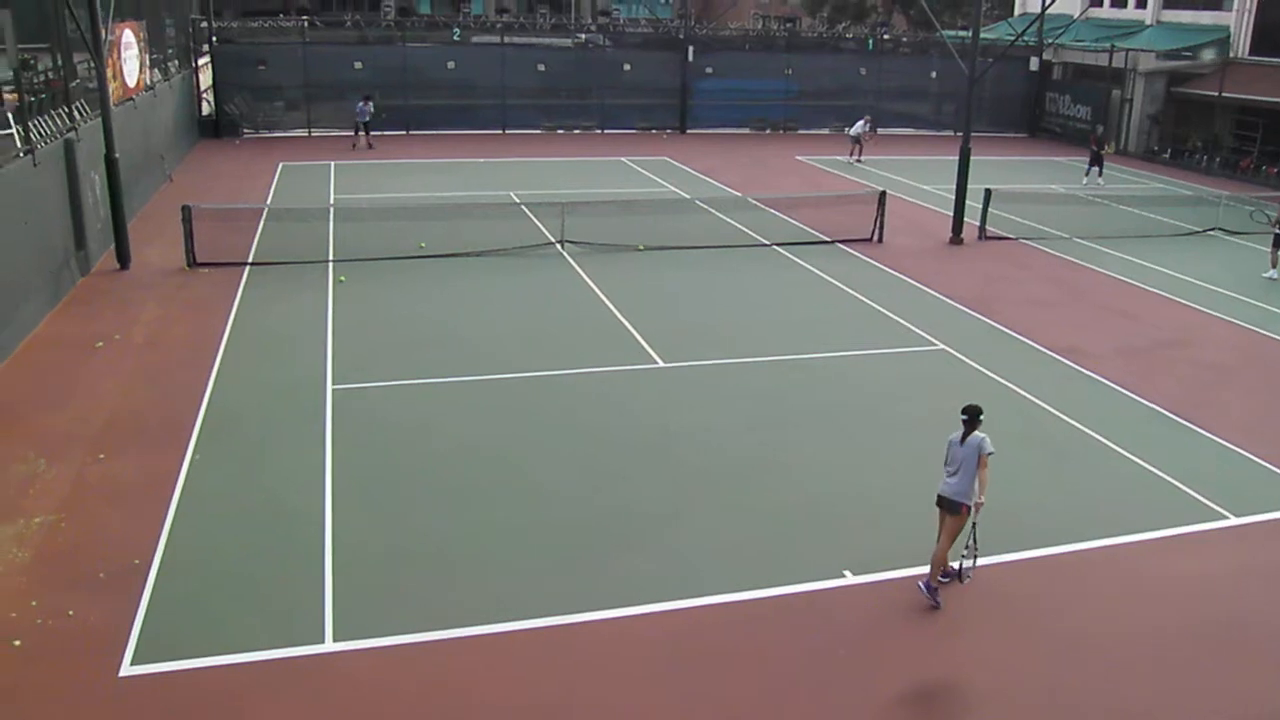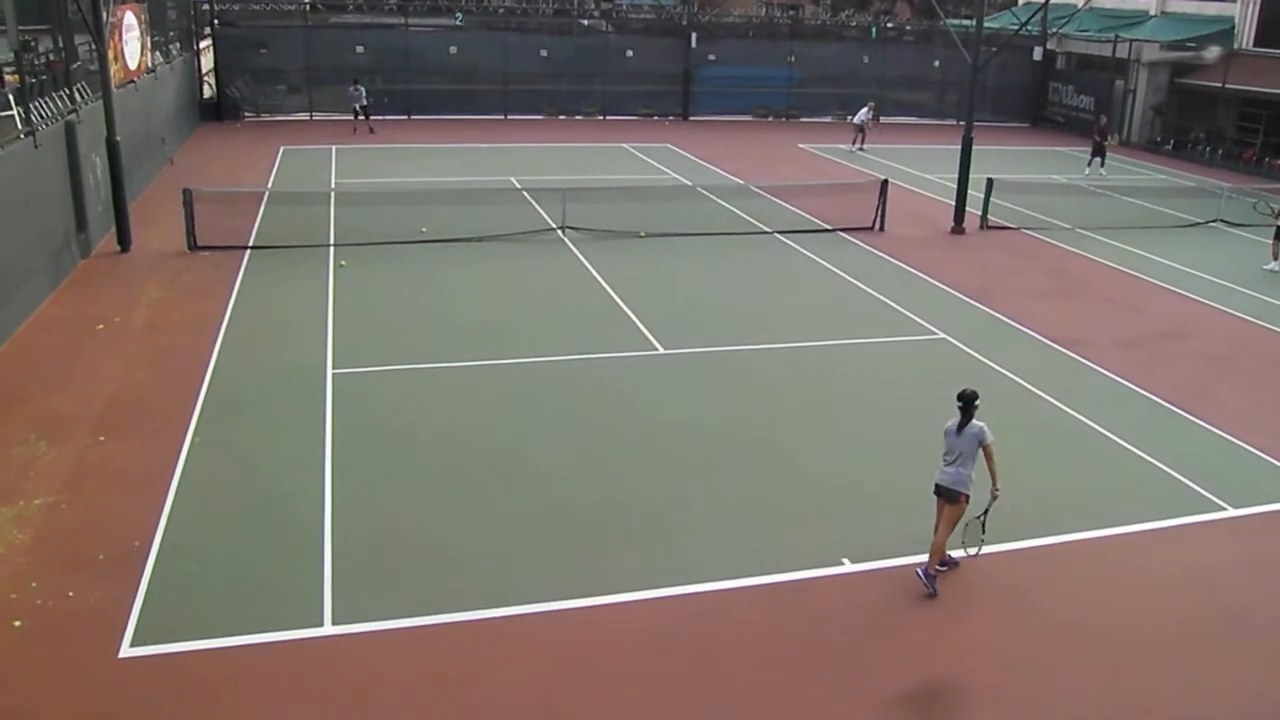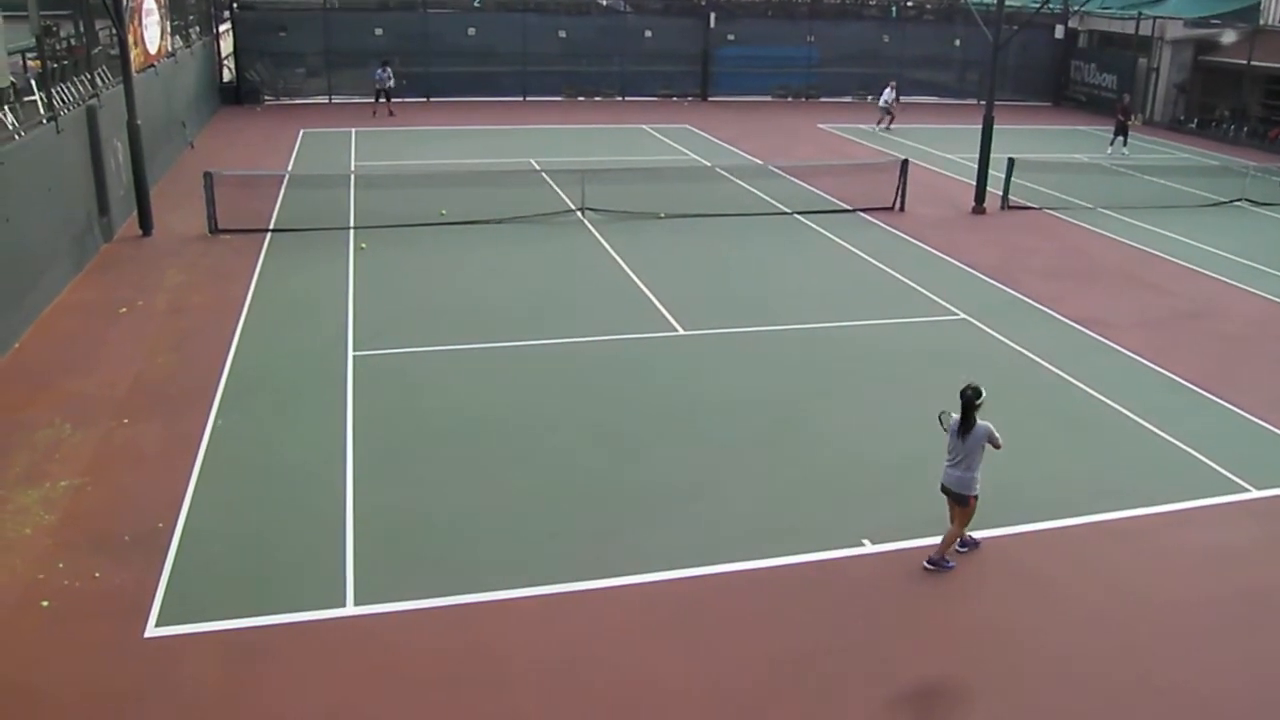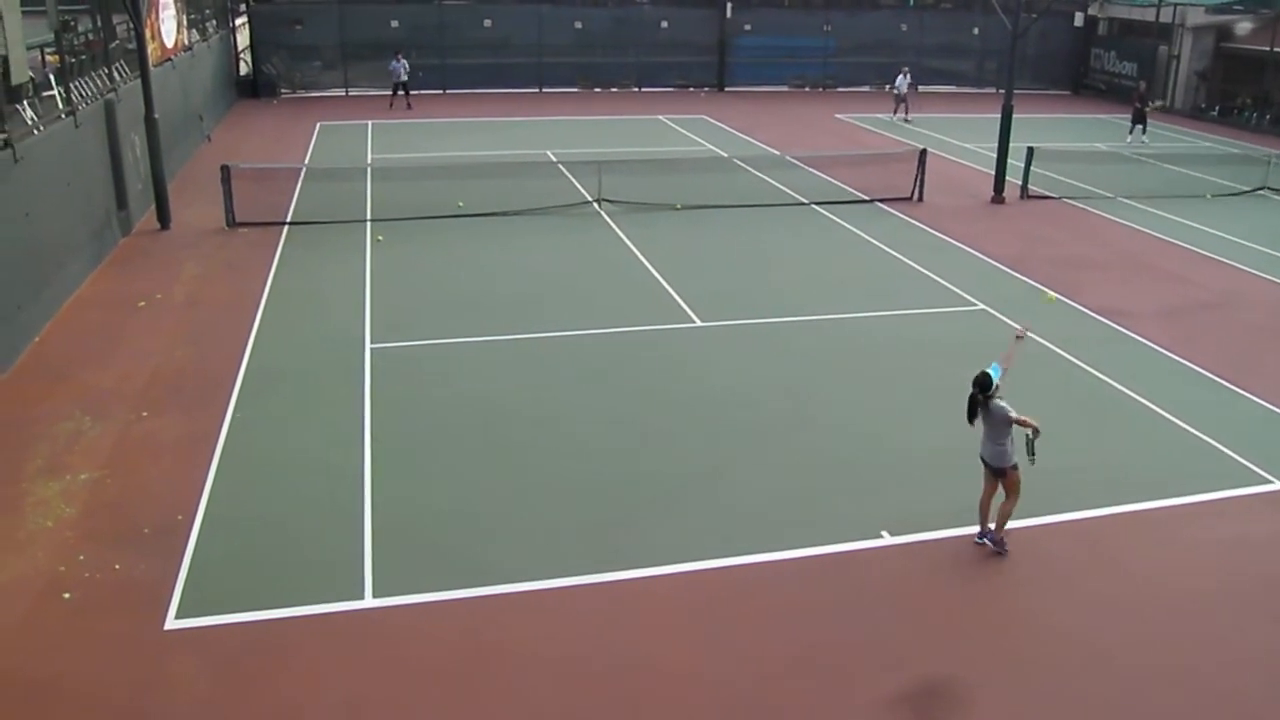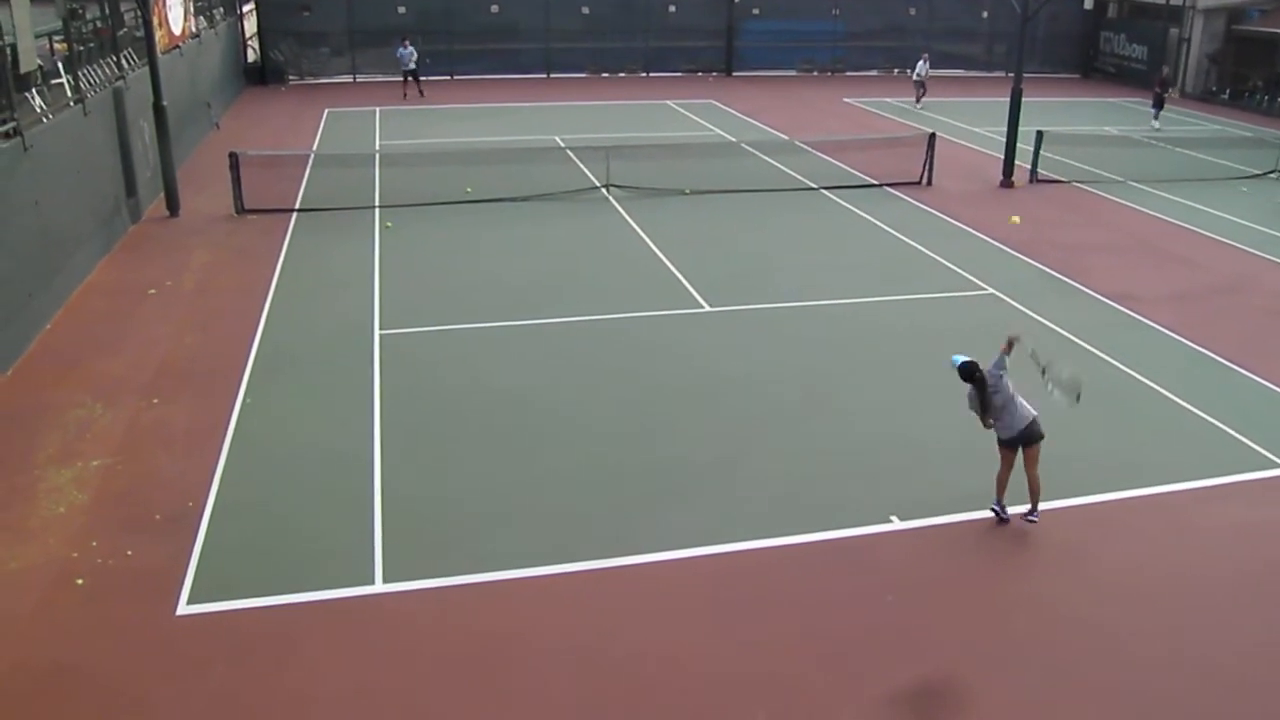
dt=1s
person 1, frame 1
left shoulder: (953, 438)
right shoulder: (982, 440)
right elbow: (982, 468)
right wrist: (981, 495)
left hip: (944, 492)
right hip: (962, 498)
left knee: (943, 537)
right knee: (946, 540)
left ankle: (945, 570)
right ankle: (931, 582)
person 1, frame 2
left shoulder: (949, 426)
right shoulder: (980, 429)
right elbow: (989, 458)
right wrist: (995, 484)
left hip: (942, 480)
right hip: (959, 485)
left knee: (940, 525)
right knee: (945, 529)
left ankle: (942, 558)
right ankle: (929, 570)
person 1, frame 3
left shoulder: (954, 422)
right shoulder: (984, 428)
right elbow: (998, 445)
left hip: (948, 480)
right hip: (966, 486)
left knee: (956, 517)
right knee: (960, 524)
left ankle: (964, 540)
right ankle: (936, 557)
person 1, frame 4
left shoulder: (979, 399)
right shoulder: (1000, 409)
left elbow: (1002, 365)
right elbow: (1023, 422)
left wrist: (1016, 341)
right wrist: (1035, 426)
left hip: (987, 455)
right hip: (1004, 460)
left knee: (989, 491)
right knee: (1012, 496)
left ankle: (984, 531)
right ankle: (996, 536)
person 1, frame 5
left shoulder: (973, 397)
right shoulder: (995, 375)
left elbow: (986, 424)
right elbow: (1006, 350)
left hip: (1007, 434)
right hip: (1029, 426)
left knee: (1006, 468)
right knee: (1031, 470)
left ankle: (999, 504)
right ankle: (1034, 510)
